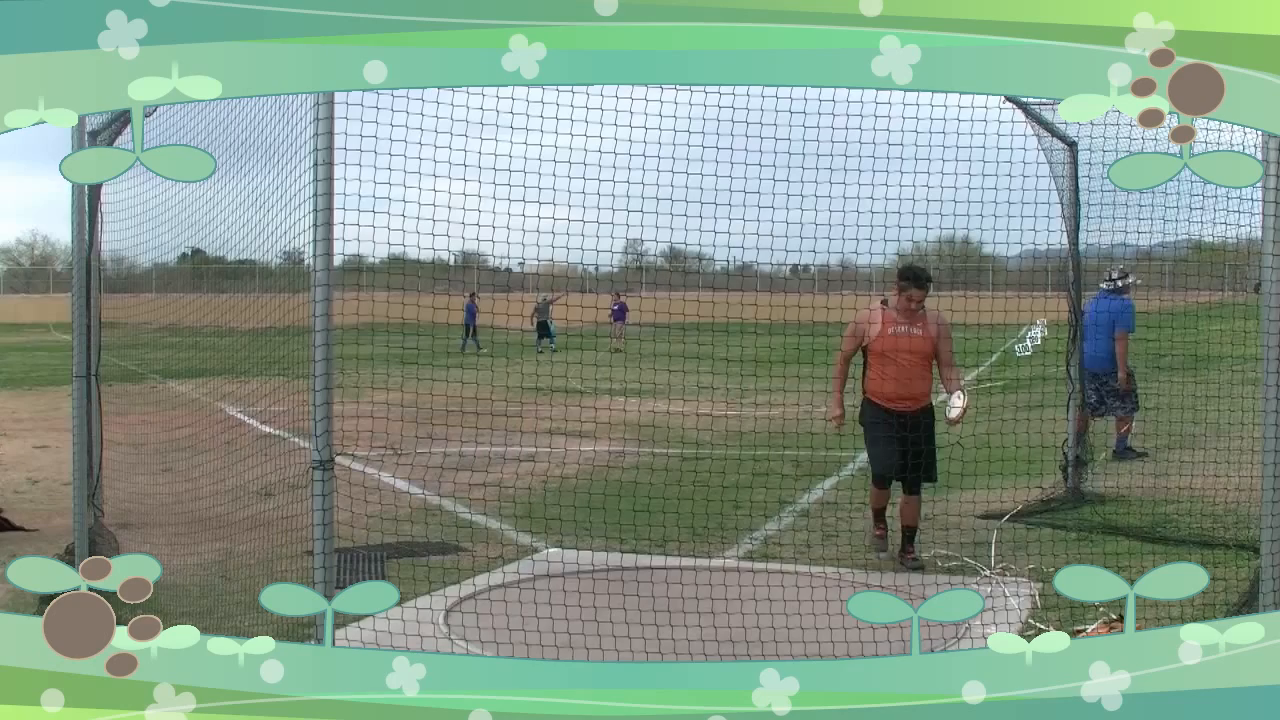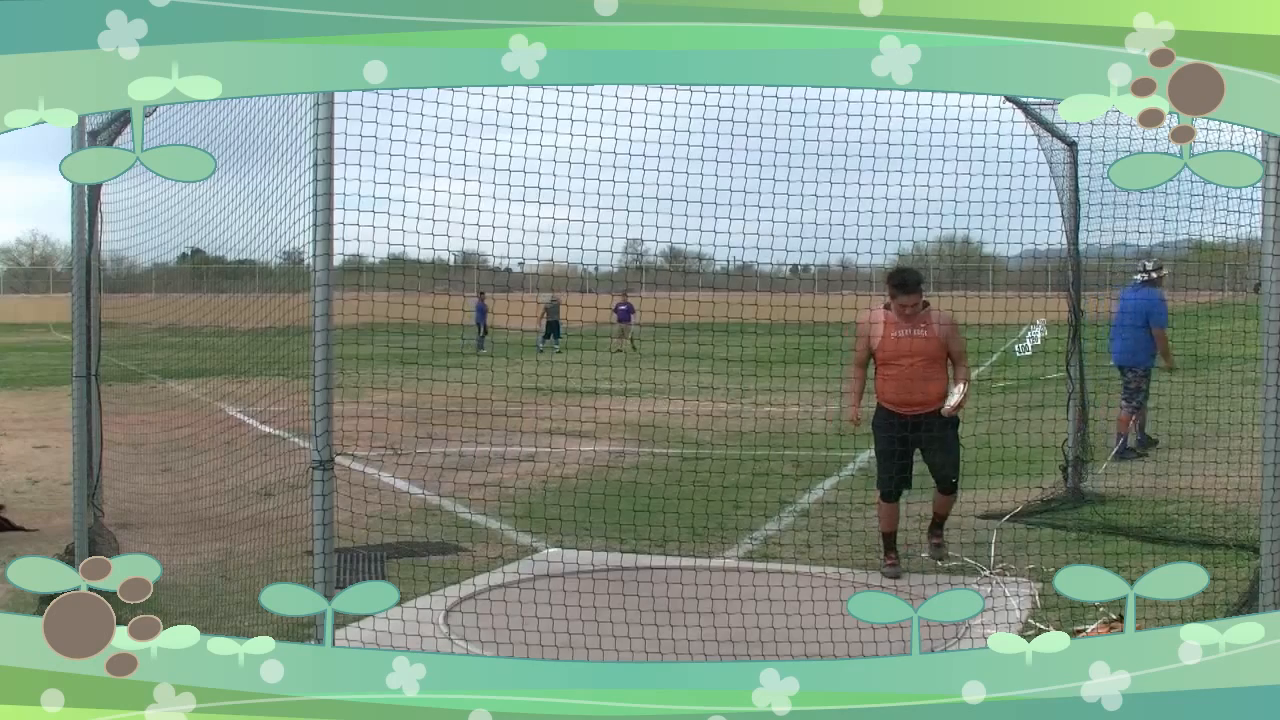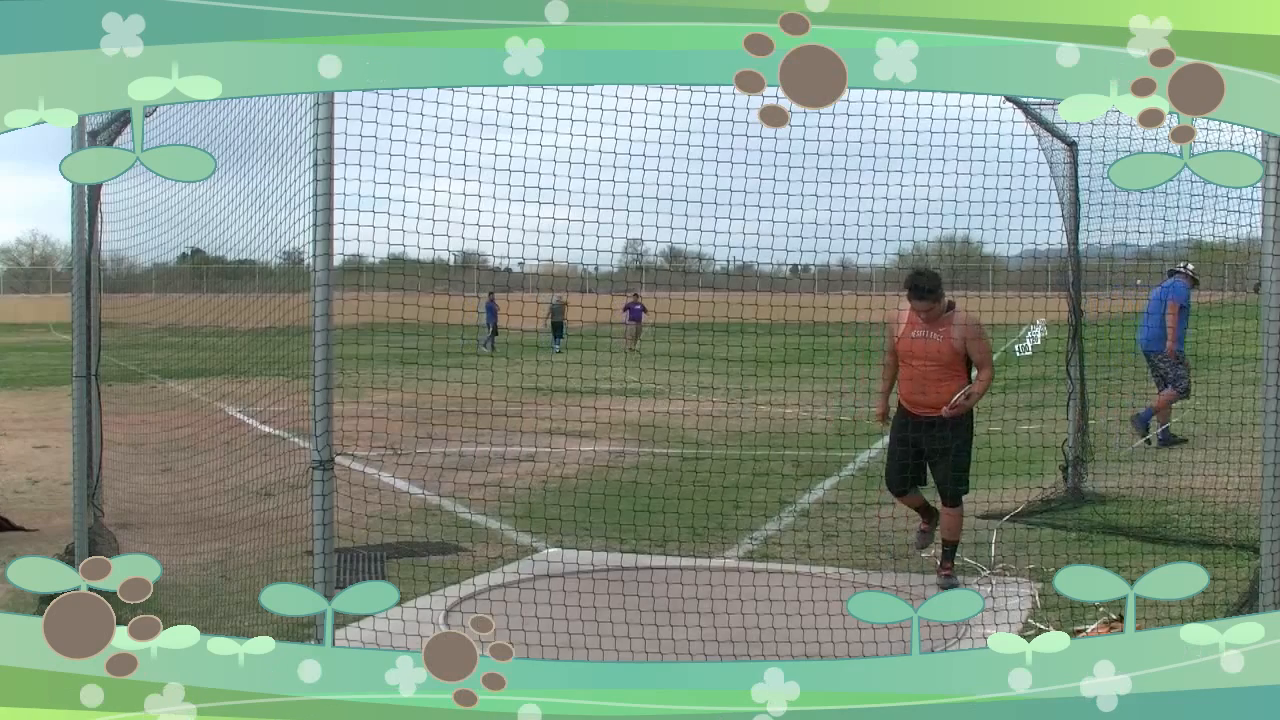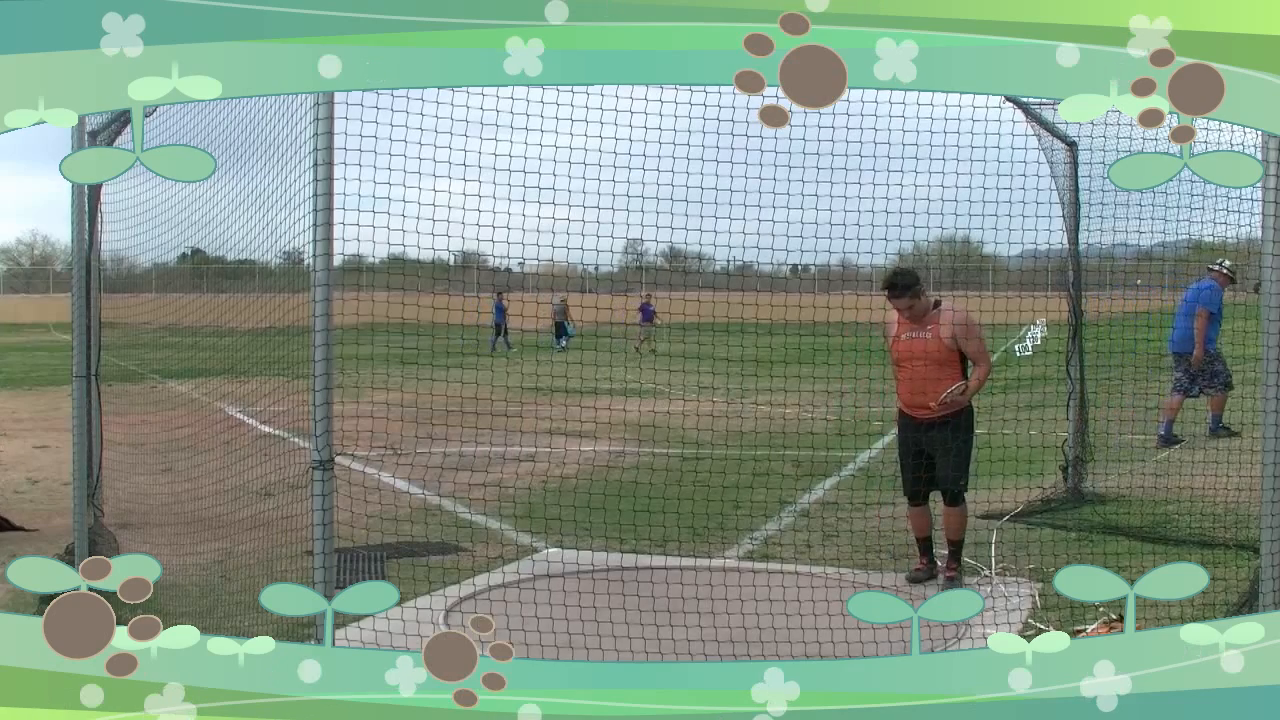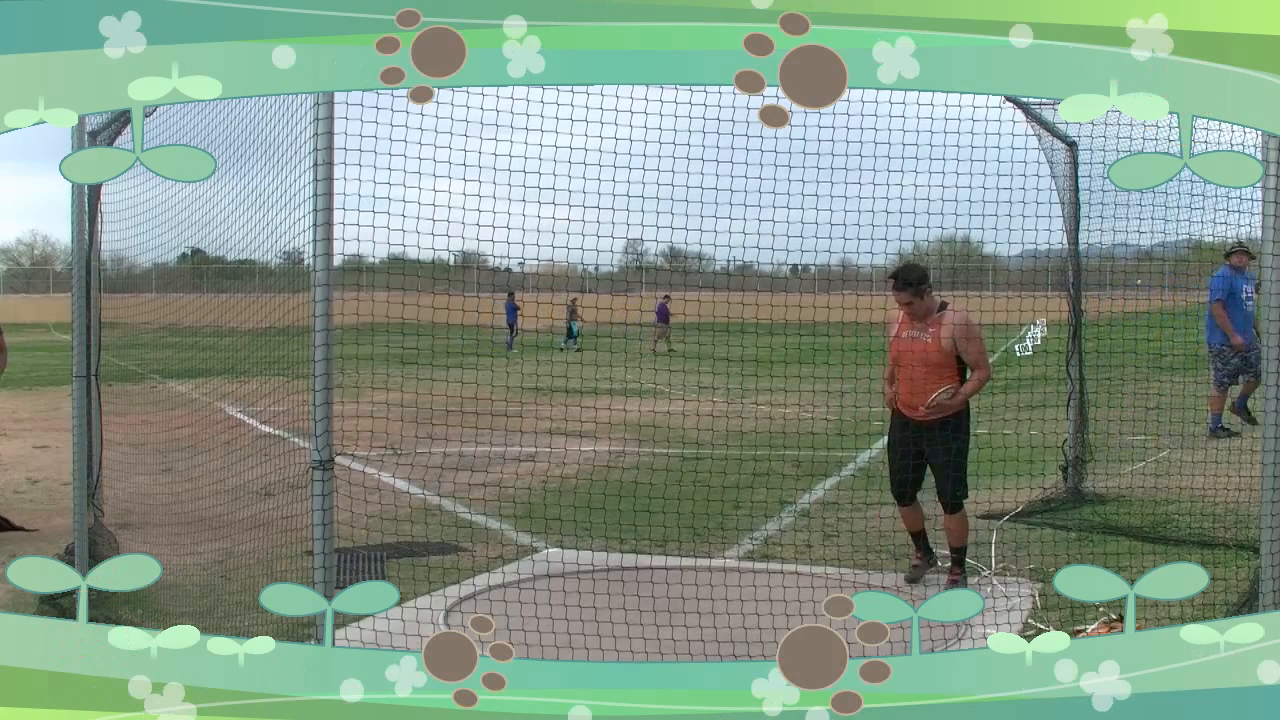
dt=0.5s
person 1, frame 1
left shoulder: (936, 322)
right shoulder: (868, 318)
left elbow: (948, 366)
right elbow: (843, 359)
left wrist: (958, 396)
right wrist: (837, 402)
left hip: (920, 414)
right hip: (879, 412)
left knee: (913, 484)
right knee: (883, 472)
left ankle: (908, 548)
right ankle: (878, 523)
person 1, frame 2
left shoulder: (942, 321)
right shoulder: (871, 322)
left elbow: (960, 362)
right elbow: (860, 365)
left wrist: (960, 394)
right wrist: (855, 403)
left hip: (936, 417)
right hip: (890, 418)
left knee: (948, 482)
right knee: (889, 489)
left ankle: (936, 530)
right ankle: (890, 554)
person 1, frame 3
left shoulder: (965, 325)
right shoulder: (900, 320)
left elbow: (986, 369)
left wrist: (971, 400)
right wrist: (883, 399)
left hip: (950, 421)
right hip: (908, 417)
left knee: (951, 494)
right knee: (896, 482)
left ankle: (947, 564)
right ankle: (929, 517)
person 1, frame 4
left shoulder: (956, 320)
right shoulder: (893, 324)
left elbow: (983, 364)
left wrist: (965, 395)
left hip: (951, 421)
right hip: (910, 422)
left knee: (952, 489)
right knee: (914, 494)
left ankle: (954, 562)
right ankle: (926, 560)
person 1, frame 5
left shoulder: (958, 323)
right shoulder: (897, 321)
left elbow: (982, 371)
left wrist: (955, 401)
right wrist: (888, 385)
left hip: (946, 424)
right hip: (904, 420)
left knee: (951, 499)
right knee: (902, 491)
left ankle: (958, 569)
right ankle: (922, 553)
person 2, frame 1
left shoulder: (1092, 302)
right shoulder: (1125, 304)
right elbow: (1121, 340)
right wrist: (1122, 371)
left hip: (1087, 362)
right hip: (1110, 364)
left knee: (1088, 407)
right knee: (1126, 406)
right ankle: (1121, 449)
person 2, frame 2
left shoulder: (1126, 293)
right shoulder: (1156, 298)
right elbow: (1159, 334)
right wrist: (1168, 359)
left hip: (1119, 353)
right hip: (1139, 357)
left knee: (1135, 398)
right knee: (1131, 403)
left ankle: (1142, 438)
right ankle: (1121, 448)
person 2, frame 3
left shoulder: (1162, 287)
right shoulder: (1180, 285)
right elbow: (1172, 310)
left wrist: (1173, 344)
right wrist: (1171, 340)
left hip: (1148, 344)
right hip: (1164, 345)
left knee: (1166, 388)
right knee: (1180, 387)
left ankle: (1164, 436)
right ankle: (1143, 417)
person 2, frame 4
left shoulder: (1197, 285)
right shoulder: (1213, 288)
right elbow: (1201, 317)
right wrist: (1199, 347)
left hip: (1178, 344)
right hip: (1200, 346)
left knee: (1180, 389)
right knee: (1221, 383)
left ankle: (1164, 434)
right ankle: (1215, 427)
person 2, frame 5
left shoulder: (1247, 276)
right shoulder: (1223, 276)
right elbow: (1216, 308)
left wrist: (1257, 330)
right wrist: (1233, 335)
left hip: (1246, 337)
right hip: (1224, 340)
left knee: (1259, 372)
right knee: (1222, 382)
left ankle: (1240, 405)
right ankle: (1215, 426)
